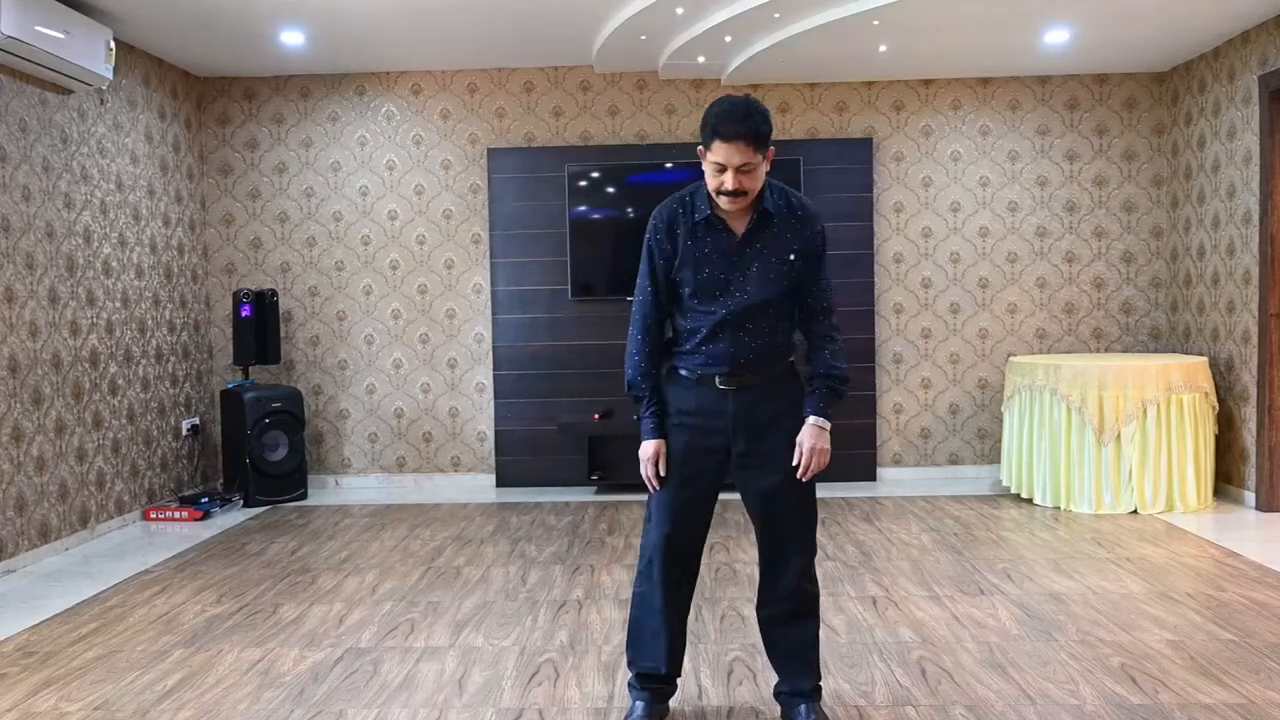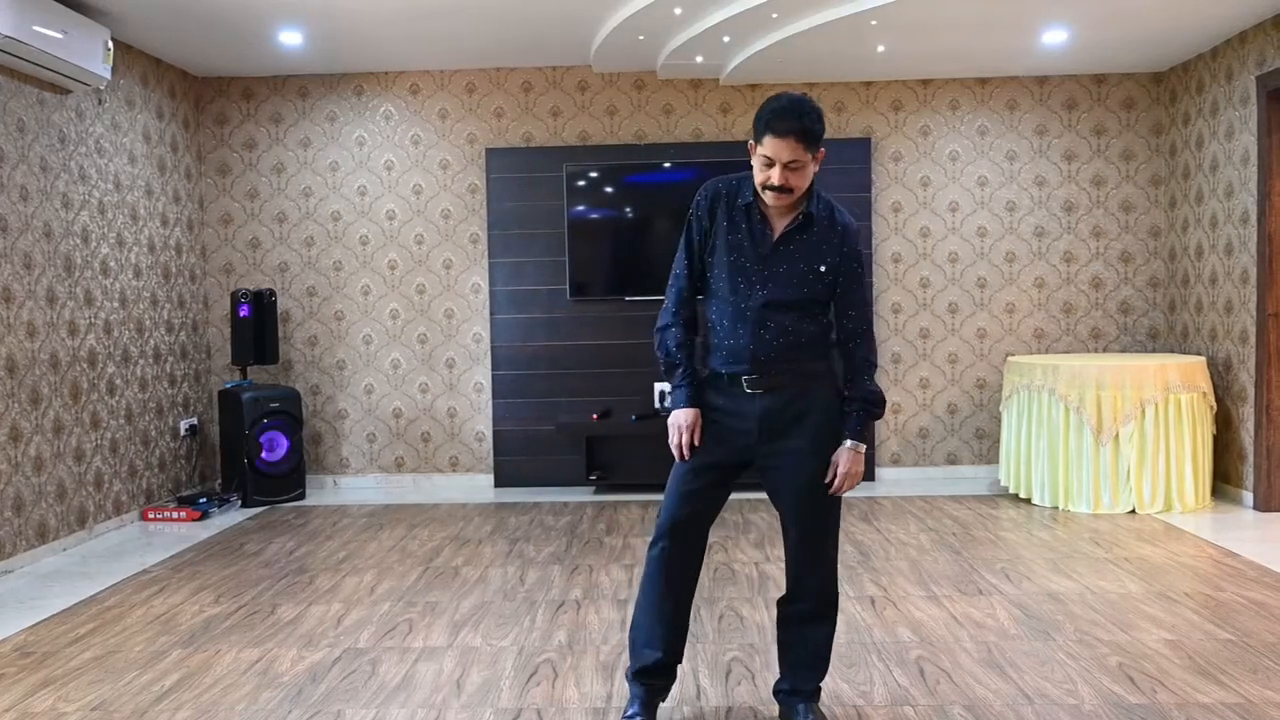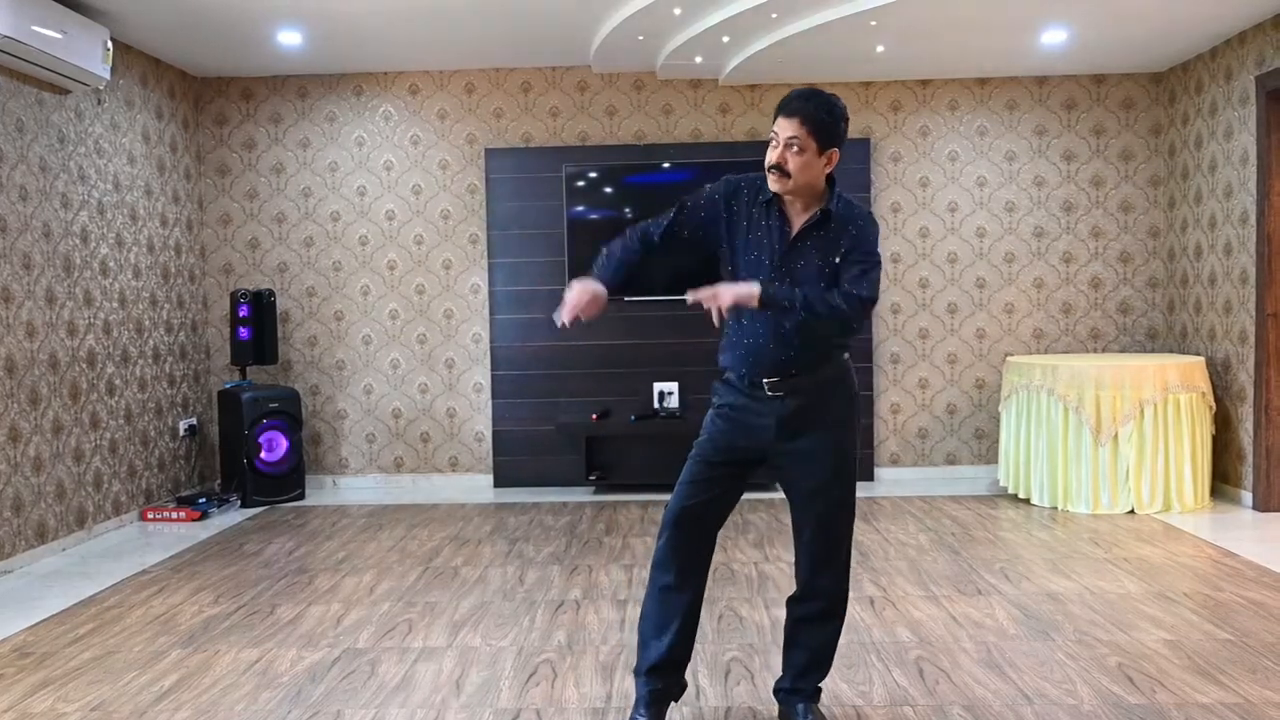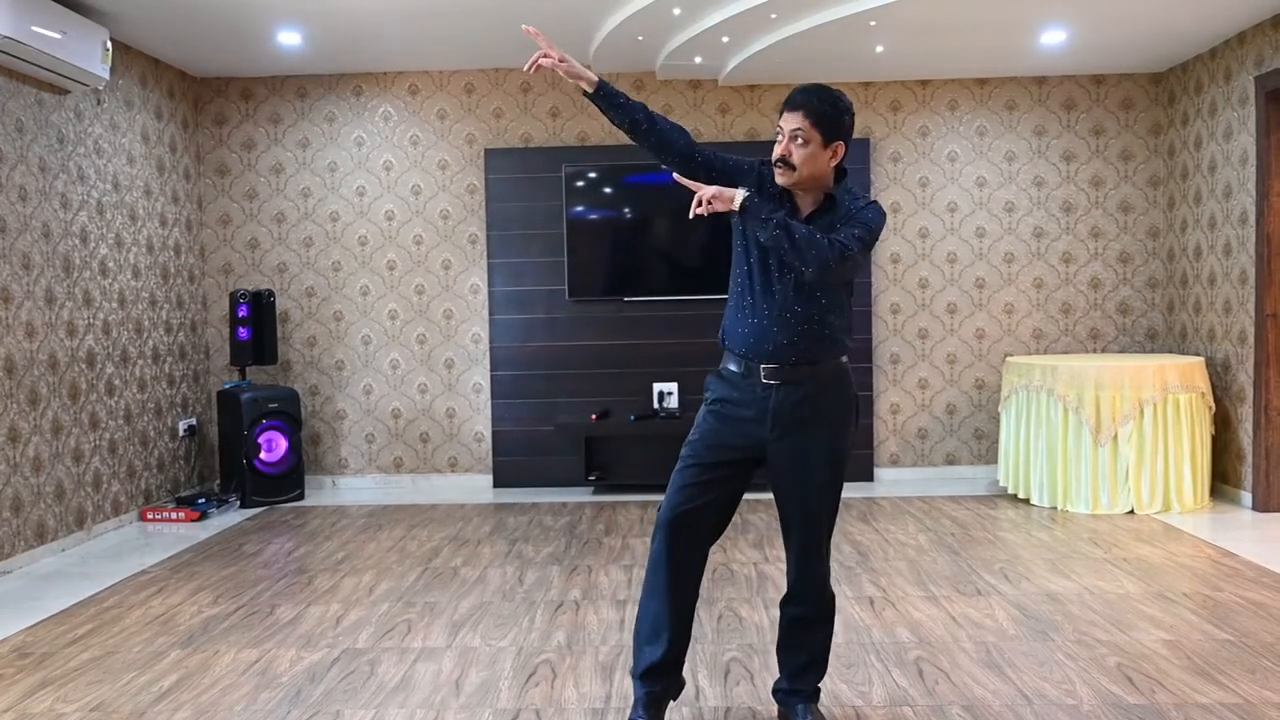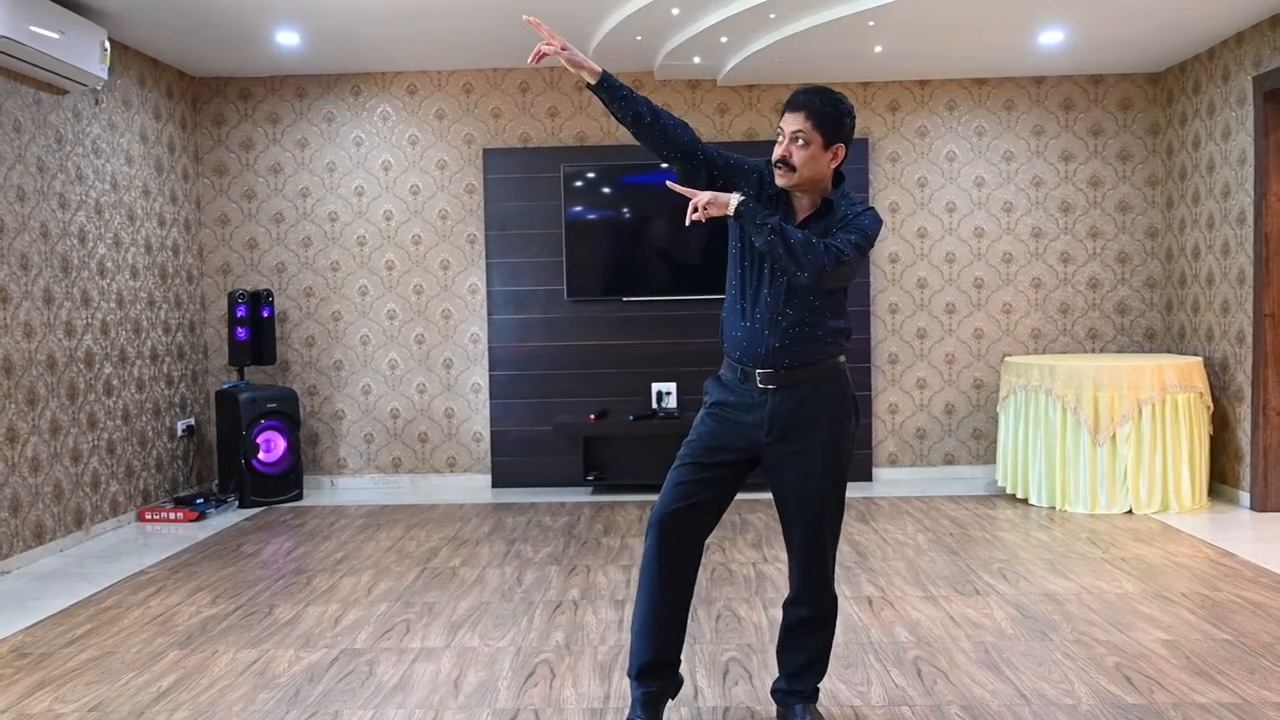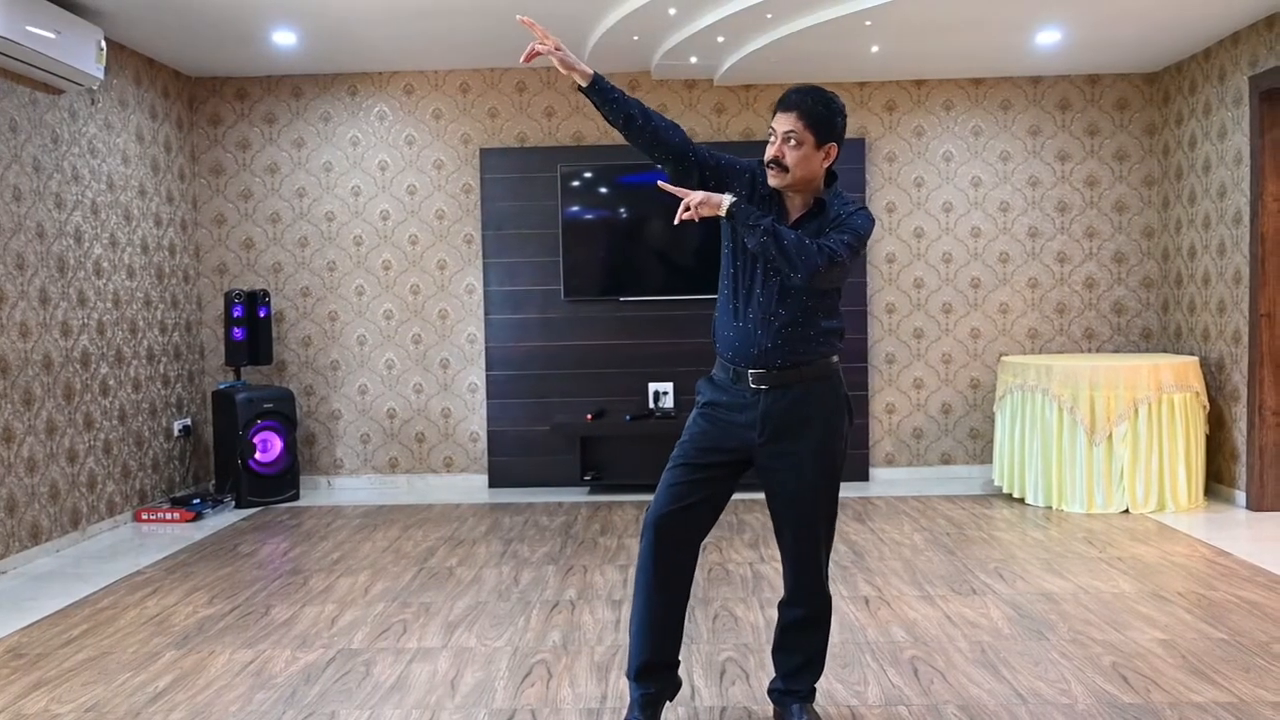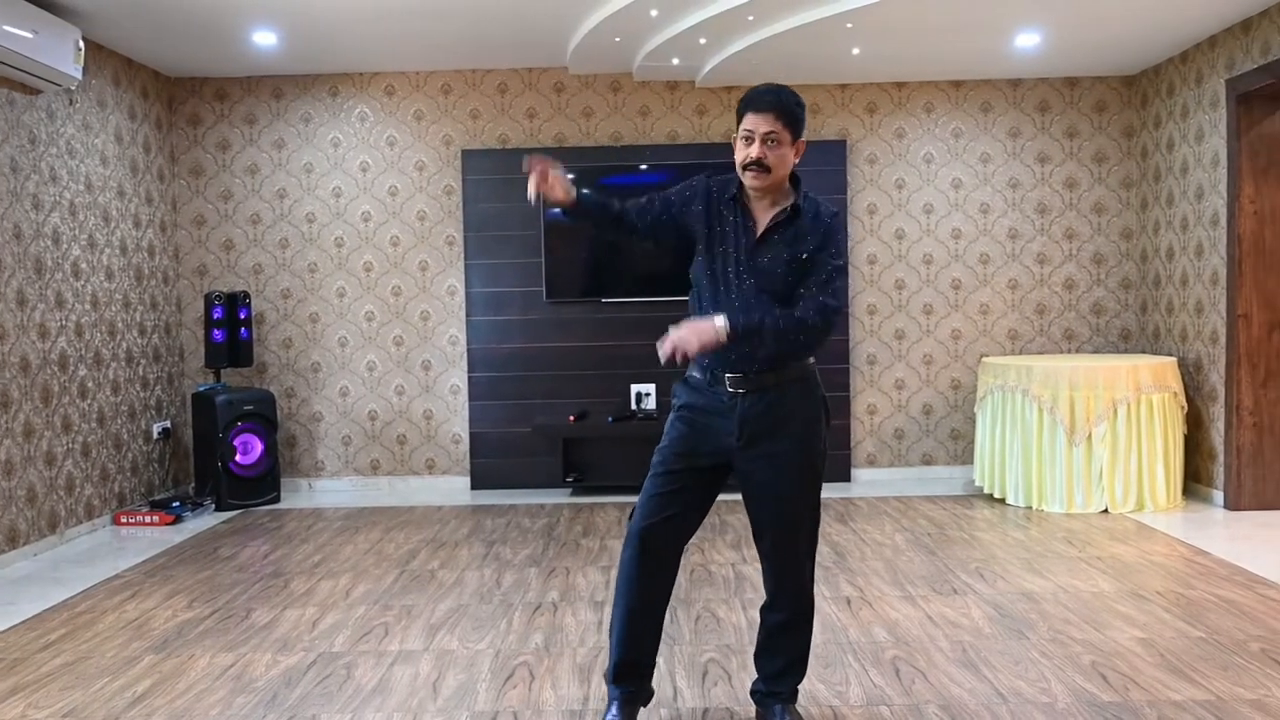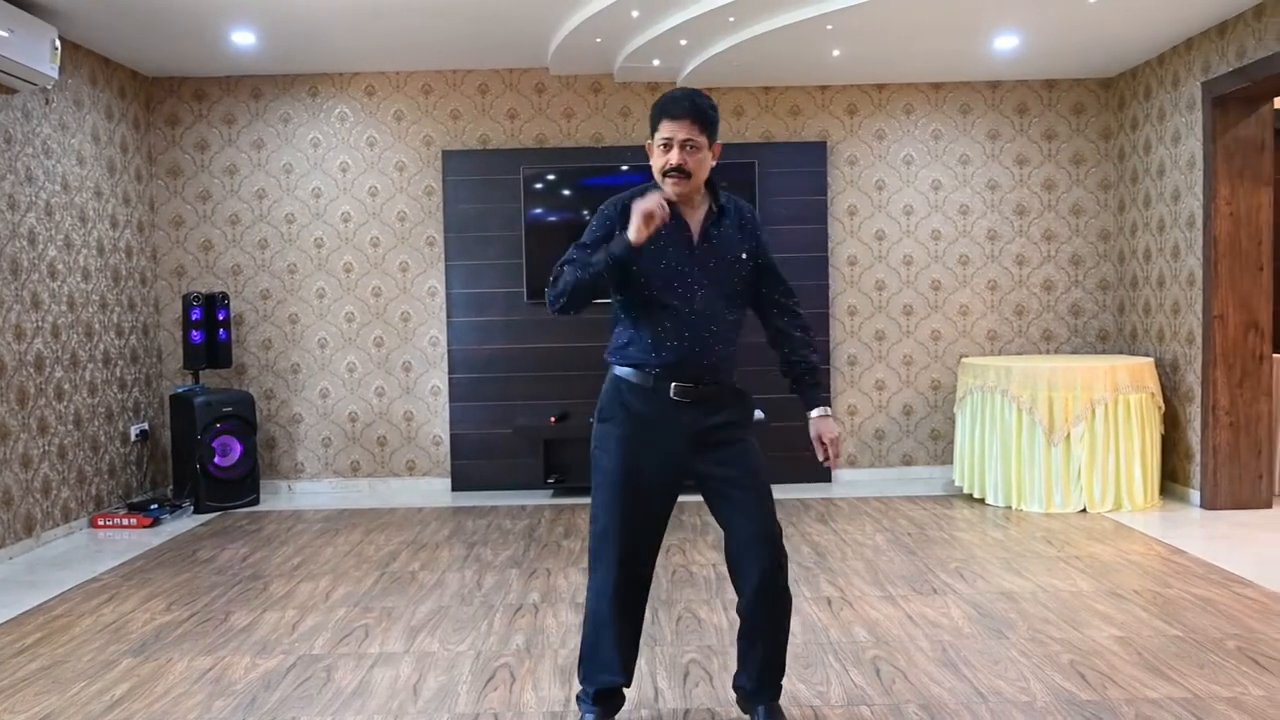
dt=0.4s
person 1, frame 1
left shoulder: (799, 220)
right shoulder: (671, 221)
left elbow: (820, 322)
right elbow: (647, 325)
left wrist: (818, 414)
right wrist: (651, 425)
left hip: (773, 398)
right hip: (690, 399)
left knee: (789, 549)
right knee: (667, 544)
person 1, frame 2
left shoulder: (837, 231)
right shoulder: (714, 204)
left elbow: (856, 336)
right elbow: (679, 303)
left wrist: (855, 434)
right wrist: (683, 394)
left hip: (804, 403)
right hip: (721, 396)
left knee: (812, 552)
right knee: (675, 533)
person 1, frame 3
left shoulder: (854, 226)
right shoulder: (731, 200)
left elbow: (852, 304)
right elbow: (656, 235)
left wrist: (758, 292)
right wrist: (600, 278)
left hip: (817, 406)
right hip: (730, 398)
left knee: (824, 554)
right knee: (683, 528)
person 1, frame 4
left shoulder: (862, 216)
right shoulder: (755, 182)
left elbow: (821, 258)
right elbow: (671, 143)
left wrist: (745, 205)
right wrist: (587, 81)
left hip: (814, 399)
right hip: (736, 391)
left knee: (808, 552)
right knee: (679, 525)
person 1, frame 5
left shoulder: (858, 221)
right shoulder: (751, 182)
left elbow: (813, 264)
right elbow: (671, 137)
left wrist: (739, 209)
right wrist: (592, 73)
left hip: (811, 402)
right hip: (735, 392)
left knee: (812, 554)
right knee: (672, 524)
person 1, frame 6
left shoulder: (850, 220)
right shoulder: (745, 183)
left elbow: (805, 265)
right elbow: (662, 139)
left wrist: (731, 210)
right wrist: (582, 74)
left hip: (804, 402)
right hip: (728, 392)
left knee: (805, 553)
right knee: (666, 527)
person 1, frame 7
left shoulder: (823, 226)
right shoulder: (706, 199)
left elbow: (815, 319)
right elbow: (627, 215)
left wrist: (723, 326)
right wrist: (570, 195)
left hip: (783, 407)
right hip: (704, 400)
left knee: (787, 559)
right knee: (649, 538)
person 1, frame 8
left shoulder: (742, 223)
right shoulder: (621, 214)
left elbow: (782, 315)
right elbow: (561, 296)
left wrist: (816, 403)
right wrist: (630, 241)
left hip: (719, 410)
right hip: (634, 408)
left knee: (761, 555)
right knee: (620, 559)
